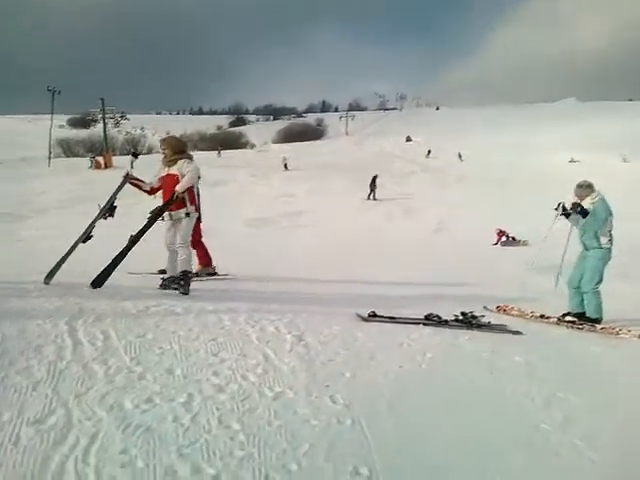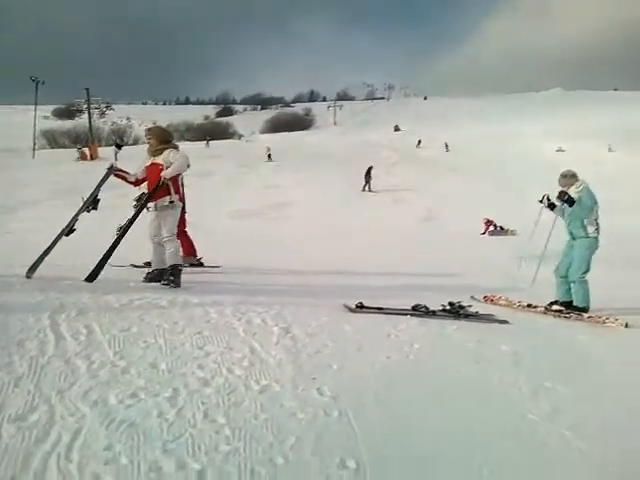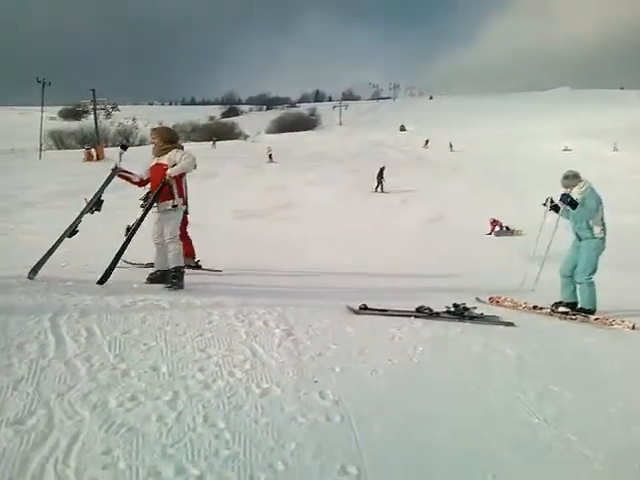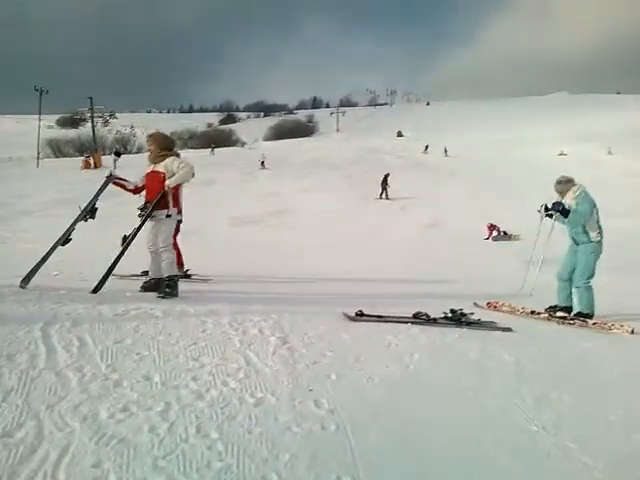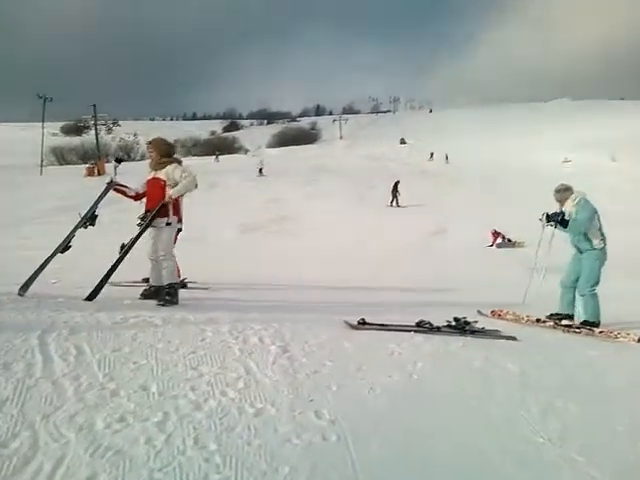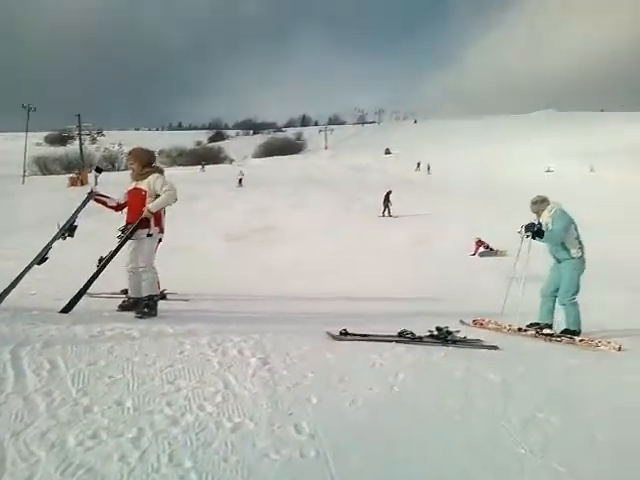
dt=0.1s
person 1, frame 1
left shoulder: (184, 163)
right shoulder: (164, 169)
left elbow: (194, 173)
right elbow: (151, 188)
left wrist: (180, 188)
right wrist: (133, 180)
left hip: (186, 211)
right hip: (171, 213)
left knee: (182, 243)
right knee: (171, 245)
left ankle: (184, 277)
right ankle: (173, 276)
person 1, frame 2
left shoulder: (169, 153)
right shoulder: (150, 159)
left elbow: (184, 160)
right elbow: (137, 180)
left wrist: (167, 173)
right wrist: (118, 172)
left hip: (171, 201)
right hip: (155, 203)
left knee: (168, 235)
right knee: (155, 237)
left ankle: (173, 271)
right ankle: (158, 269)
person 1, frame 3
left shoulder: (175, 153)
right shoulder: (155, 159)
left elbow: (191, 160)
right elbow: (141, 180)
left wrist: (173, 171)
right wrist: (122, 173)
left hip: (174, 203)
right hip: (159, 204)
left knee: (171, 237)
right knee: (158, 238)
left ankle: (176, 273)
right ankle: (161, 271)
person 1, frame 4
left shoulder: (171, 161)
right shoulder: (151, 167)
left elbow: (188, 170)
right elbow: (137, 187)
left wrist: (171, 182)
right wrist: (117, 181)
left hip: (168, 211)
right hip: (155, 212)
left knee: (165, 245)
right knee: (153, 247)
left ankle: (171, 282)
right ankle: (156, 279)
person 1, frame 5
left shoulder: (173, 168)
right shoulder: (152, 173)
left elbow: (191, 180)
right elbow: (138, 194)
left wrist: (173, 193)
right wrist: (118, 187)
left hip: (169, 219)
right hip: (155, 219)
left knee: (165, 253)
right knee: (154, 254)
left ankle: (171, 290)
right ankle: (156, 286)
person 1, frame 6
left shoulder: (155, 178)
right shoulder: (135, 182)
left elbow: (171, 194)
right elbow: (119, 204)
left wrist: (152, 207)
right wrist: (98, 197)
left hip: (150, 230)
right hip: (135, 230)
left knee: (145, 265)
right knee: (132, 266)
left ankle: (150, 302)
right ankle: (135, 298)
person 2, frame 1
left shoulder: (601, 206)
right shoulder: (588, 205)
left elbow: (596, 225)
right elbow: (580, 224)
left wrist: (583, 213)
right wrist: (566, 213)
left hip: (599, 251)
right hip: (587, 250)
left knee: (589, 285)
right knee: (574, 281)
left ankle: (594, 316)
right ankle: (578, 311)
person 2, frame 2
left shoulder: (586, 195)
right shoulder: (572, 194)
left elbow: (582, 213)
right elbow: (565, 214)
left wrist: (570, 201)
right wrist: (551, 205)
left hip: (586, 240)
right hip: (573, 239)
left knee: (576, 274)
right knee: (561, 271)
left ankle: (582, 305)
right ankle: (565, 300)
person 2, frame 3
left shoulder: (590, 195)
right shoulder: (577, 195)
left elbow: (586, 214)
right elbow: (570, 215)
left wrist: (573, 204)
right wrist: (555, 207)
left hip: (592, 241)
right hip: (580, 239)
left knee: (583, 276)
right knee: (566, 270)
left ankle: (588, 307)
right ankle: (570, 301)
person 2, frame 4
left shoulder: (584, 199)
right shoulder: (571, 200)
left elbow: (580, 219)
right elbow: (567, 220)
left wrist: (562, 211)
right wrist: (551, 213)
left hip: (590, 245)
right hip: (576, 244)
left knee: (581, 280)
right knee: (563, 275)
left ankle: (586, 312)
right ankle: (565, 305)
person 2, frame 5
left shoulder: (584, 207)
right shoulder: (572, 208)
left elbow: (579, 227)
right elbow: (569, 228)
left wrist: (562, 220)
right wrist: (553, 221)
left hip: (593, 252)
right hip: (580, 251)
left knee: (585, 288)
right knee: (568, 282)
left ankle: (592, 320)
right ankle: (566, 313)
person 2, frame 6
left shoulder: (560, 217)
right shoulder: (549, 218)
left elbow: (557, 237)
right elbow: (549, 238)
left wrist: (539, 232)
right wrist: (533, 233)
left hip: (572, 262)
right hip: (560, 261)
left knee: (566, 297)
right knee: (548, 292)
left ankle: (574, 328)
right ankle: (545, 322)
